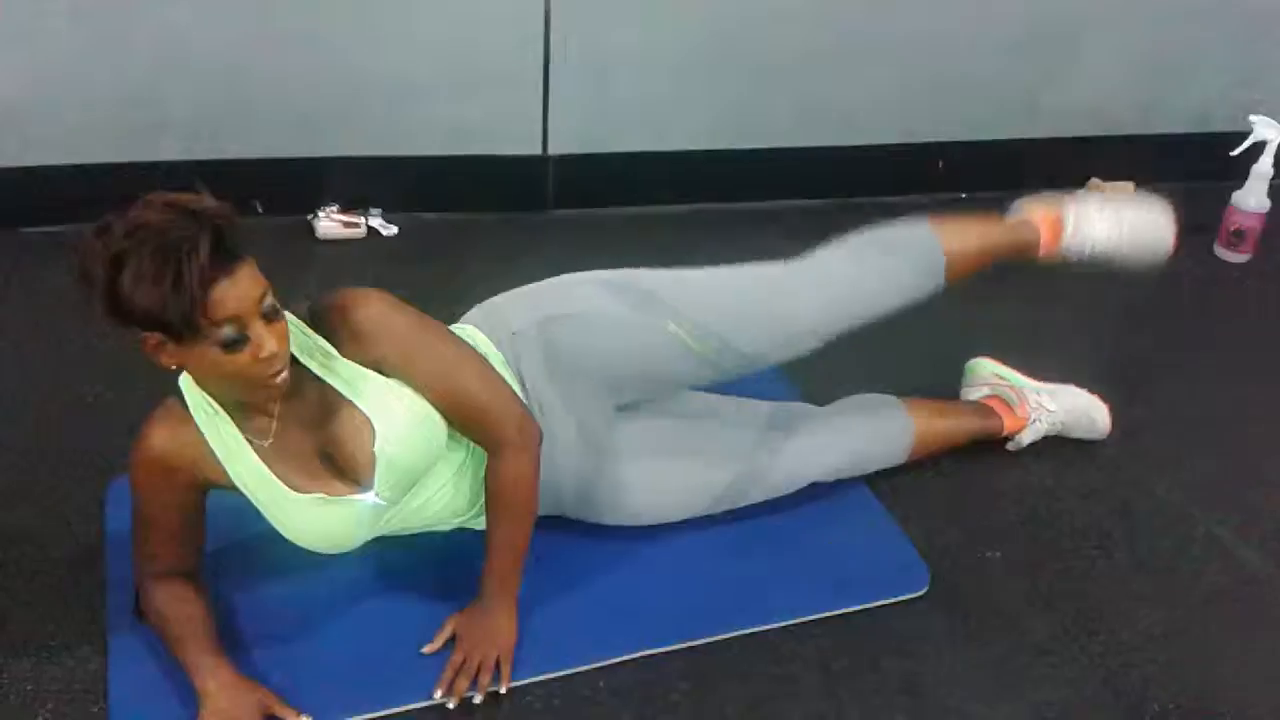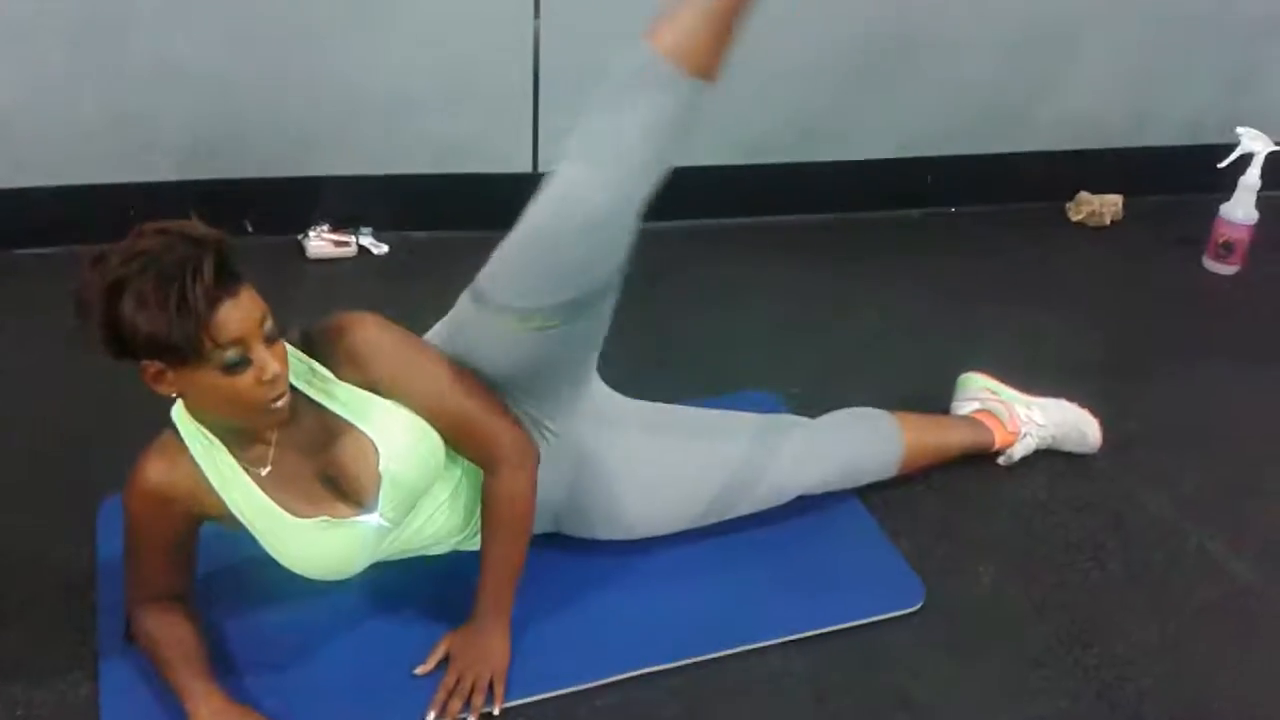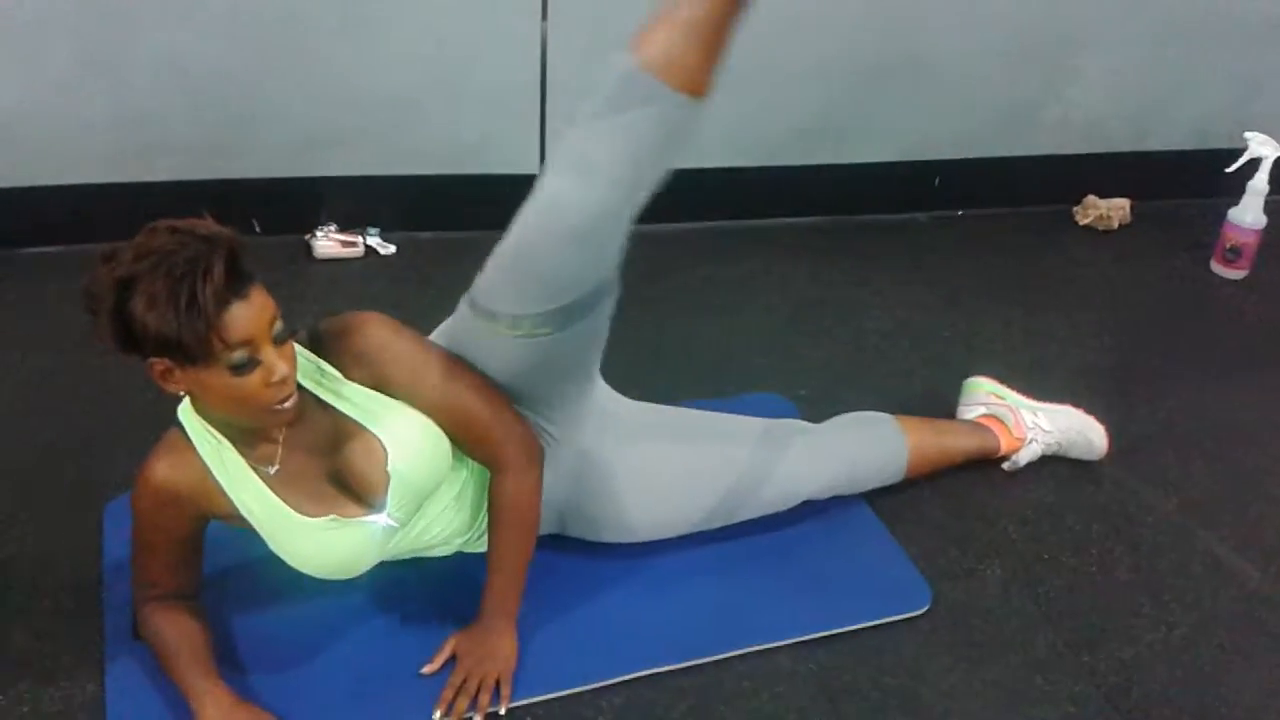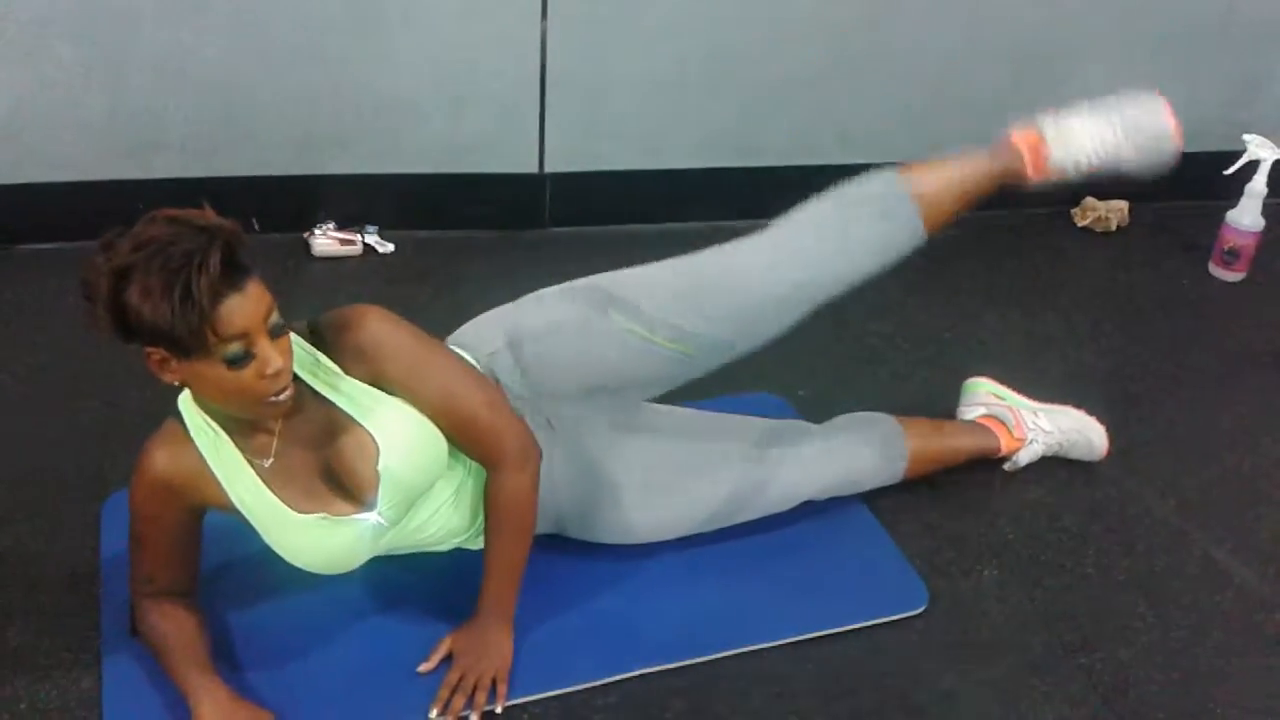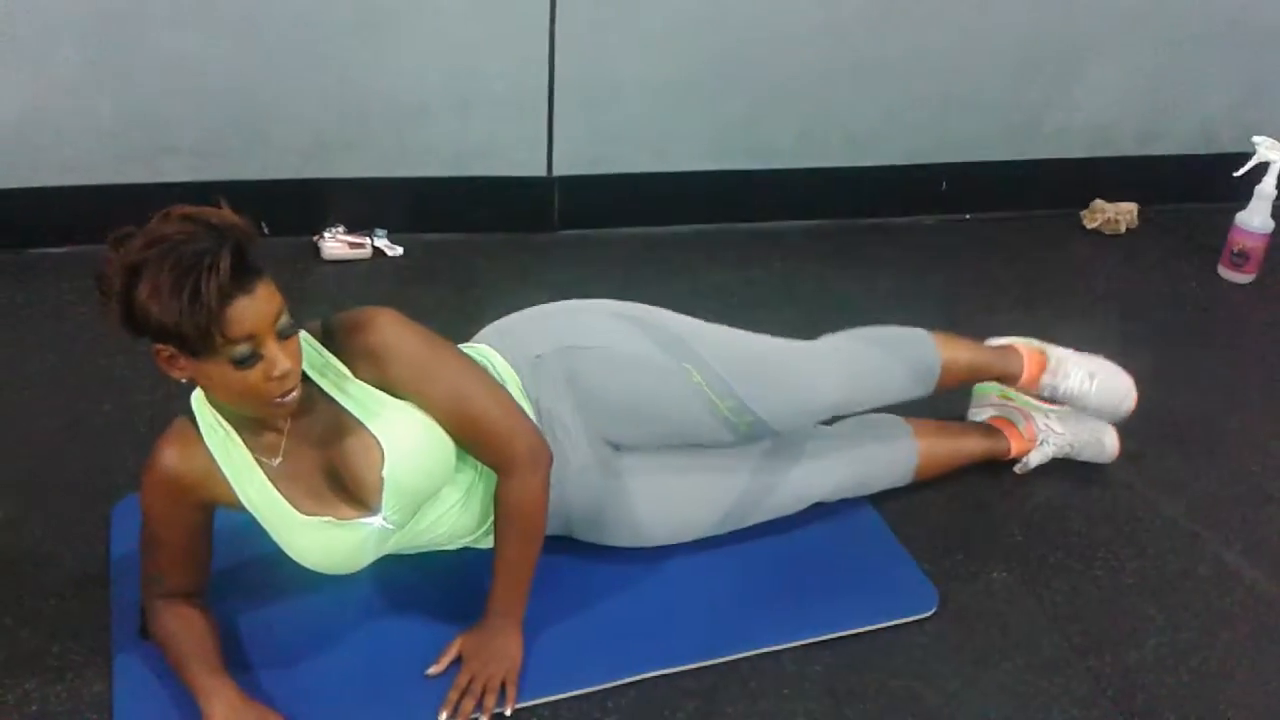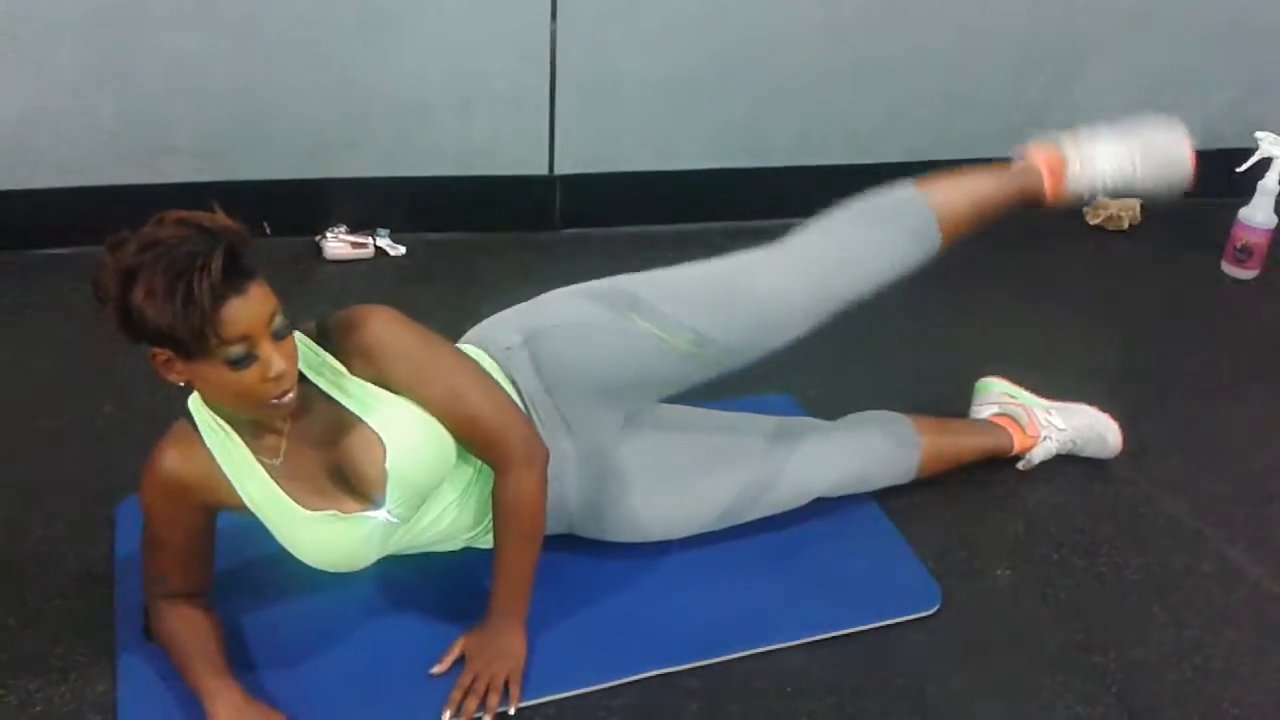
dt=0.4s
person 1, frame 1
left shoulder: (355, 324)
right shoulder: (173, 451)
left elbow: (514, 432)
right elbow: (165, 578)
left wrist: (498, 603)
left hip: (544, 364)
right hip: (561, 485)
left knee: (794, 306)
right knee: (798, 450)
left ankle: (1035, 227)
right ankle: (997, 409)
person 1, frame 2
left shoulder: (350, 349)
right shoulder: (170, 480)
left elbow: (510, 451)
right elbow: (155, 603)
left wrist: (492, 620)
left hip: (535, 415)
right hip: (530, 498)
right knee: (792, 459)
right ankle: (984, 423)
person 1, frame 3
left shoulder: (355, 348)
right shoulder: (178, 478)
left elbow: (512, 458)
right elbow: (163, 600)
left wrist: (498, 620)
left hip: (532, 409)
right hip: (547, 493)
right ankle: (990, 428)
person 1, frame 4
left shoulder: (359, 342)
right shoulder: (173, 472)
left elbow: (511, 453)
right elbow: (161, 597)
left wrist: (495, 621)
left hip: (537, 389)
right hip: (558, 503)
left knee: (762, 285)
right knee: (796, 465)
left ankle: (1026, 153)
right ankle: (996, 429)
person 1, frame 5
left shoulder: (368, 344)
right shoulder: (184, 469)
left elbow: (525, 456)
right elbow: (172, 597)
left wrist: (503, 624)
left hip: (555, 382)
right hip: (574, 504)
left knee: (817, 385)
right knee: (802, 468)
left ankle: (1016, 367)
right ankle: (1003, 431)
person 1, frame 6
left shoulder: (363, 340)
right shoulder: (186, 469)
left elbow: (519, 451)
right elbow: (175, 599)
left wrist: (508, 621)
left hip: (551, 376)
right hip: (571, 499)
left knee: (783, 291)
right knee: (811, 462)
left ankle: (1039, 174)
right ankle: (1009, 427)
